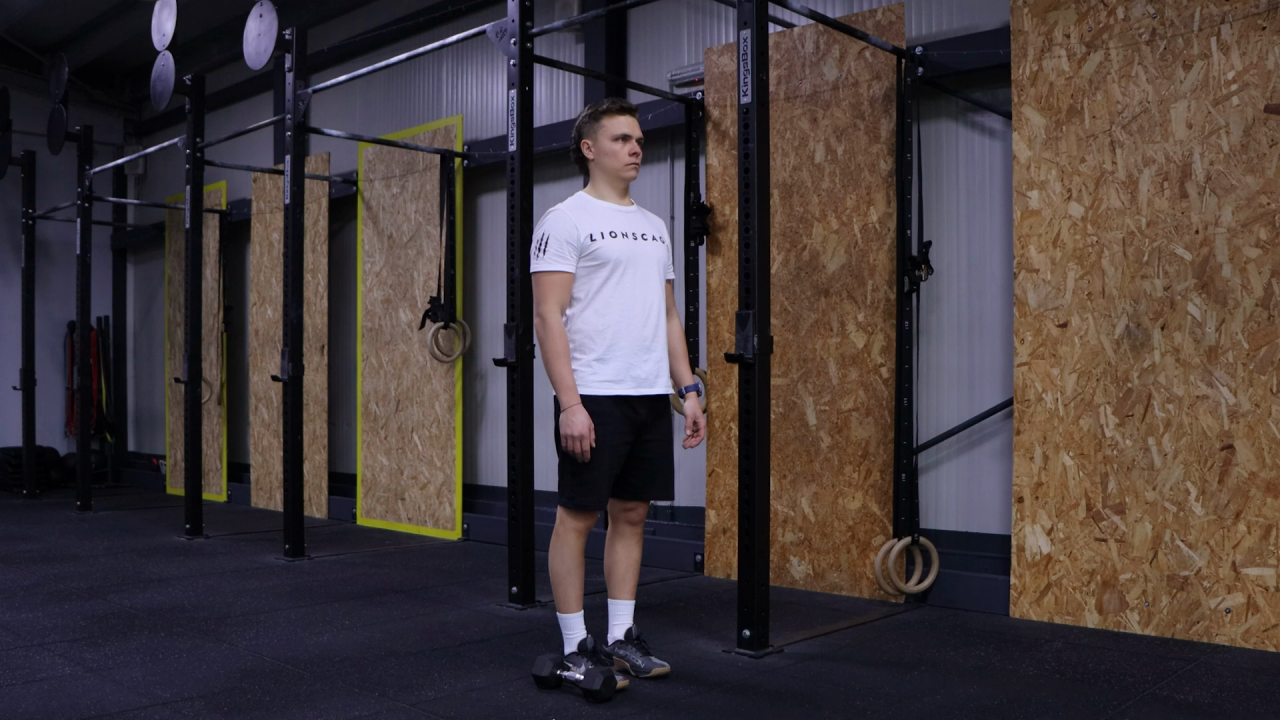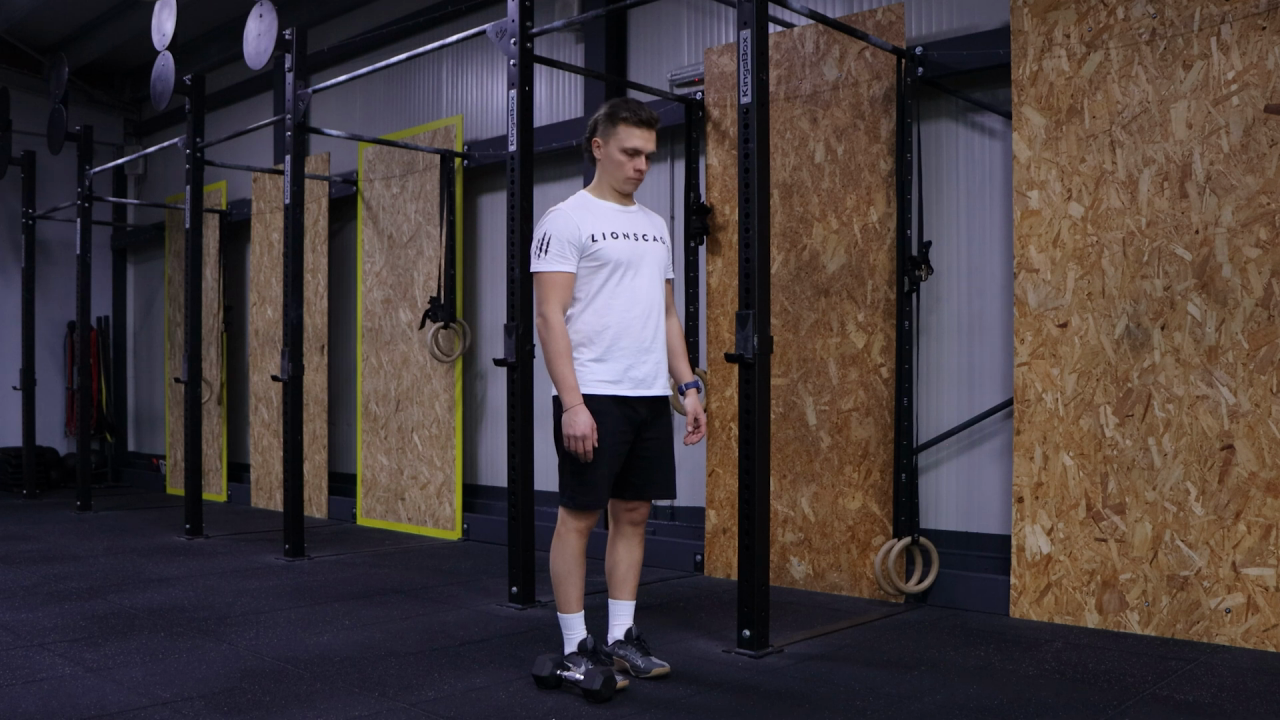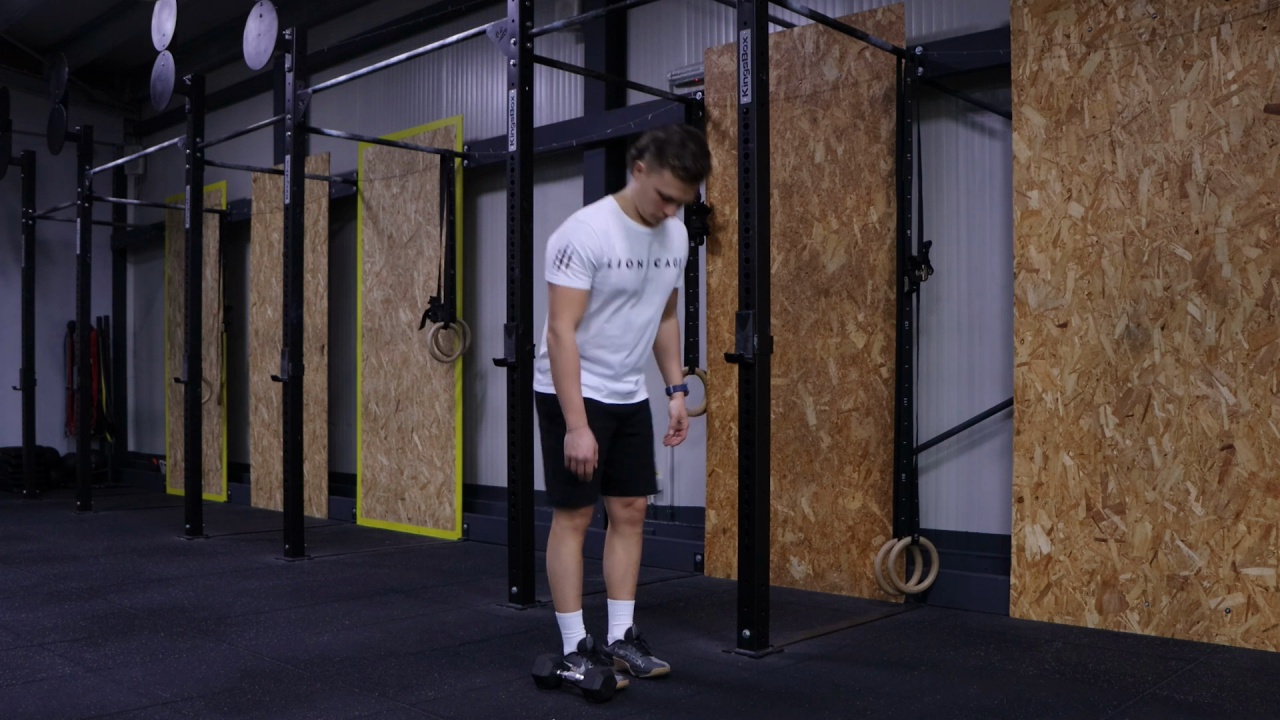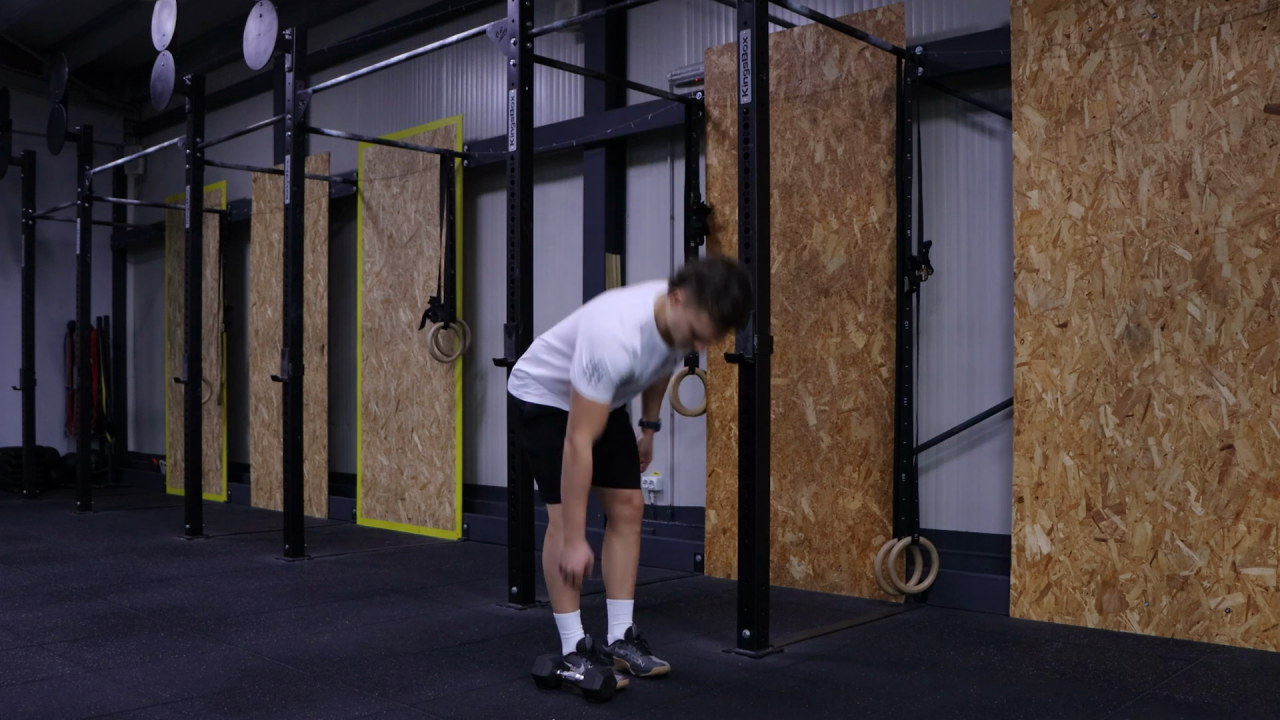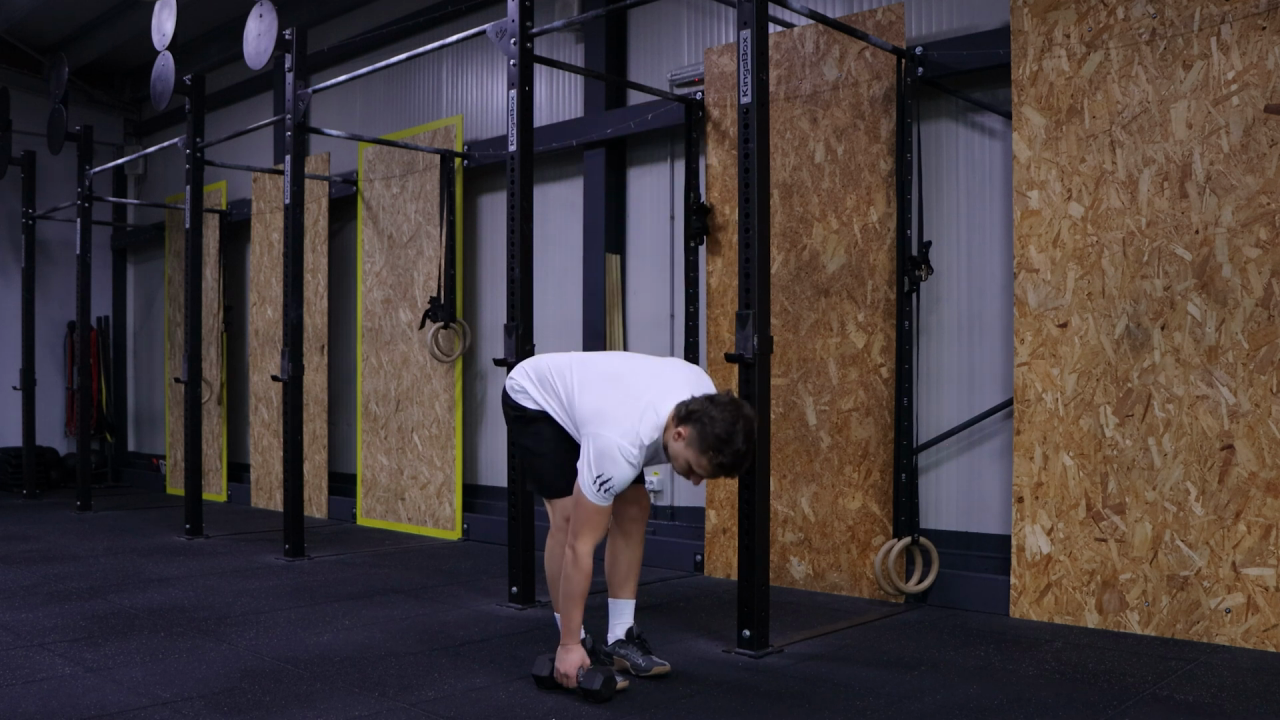
dt=0.3s
person 1, frame 1
left shoulder: (654, 227)
right shoulder: (566, 220)
left elbow: (667, 316)
right elbow: (548, 317)
left wrist: (688, 389)
right wrist: (570, 403)
left hip: (649, 397)
right hip: (594, 398)
left knee: (631, 516)
right knee: (578, 517)
left ankle: (620, 638)
right ankle: (575, 646)
person 1, frame 2
left shoulder: (655, 227)
right shoulder: (567, 220)
right elbow: (550, 318)
left wrist: (688, 387)
right wrist: (573, 404)
left hip: (649, 398)
right hip: (592, 399)
left knee: (633, 516)
right knee: (579, 518)
left ankle: (620, 638)
right ankle: (576, 649)
person 1, frame 3
left shoulder: (676, 237)
right shoulder: (586, 233)
right elbow: (561, 332)
left wrist: (676, 390)
right wrist: (575, 425)
left hip: (628, 397)
right hip: (573, 396)
left knee: (629, 513)
right knee: (573, 516)
left ankle: (620, 639)
right ankle: (575, 649)
person 1, frame 4
left shoulder: (694, 317)
right shoulder: (615, 338)
right elbow: (578, 446)
left wrist: (649, 426)
right wrist: (574, 541)
left hip: (598, 399)
right hip: (544, 396)
left knee: (628, 509)
right knee: (564, 514)
left ankle: (620, 639)
right ankle: (573, 647)
person 1, frame 5
left shoulder: (702, 400)
right shoulder: (619, 447)
right elbow: (581, 547)
right wrist: (570, 643)
left hip: (581, 395)
right hip: (533, 402)
left knee: (634, 511)
right knee: (567, 516)
left ankle: (620, 638)
right ankle: (578, 654)
